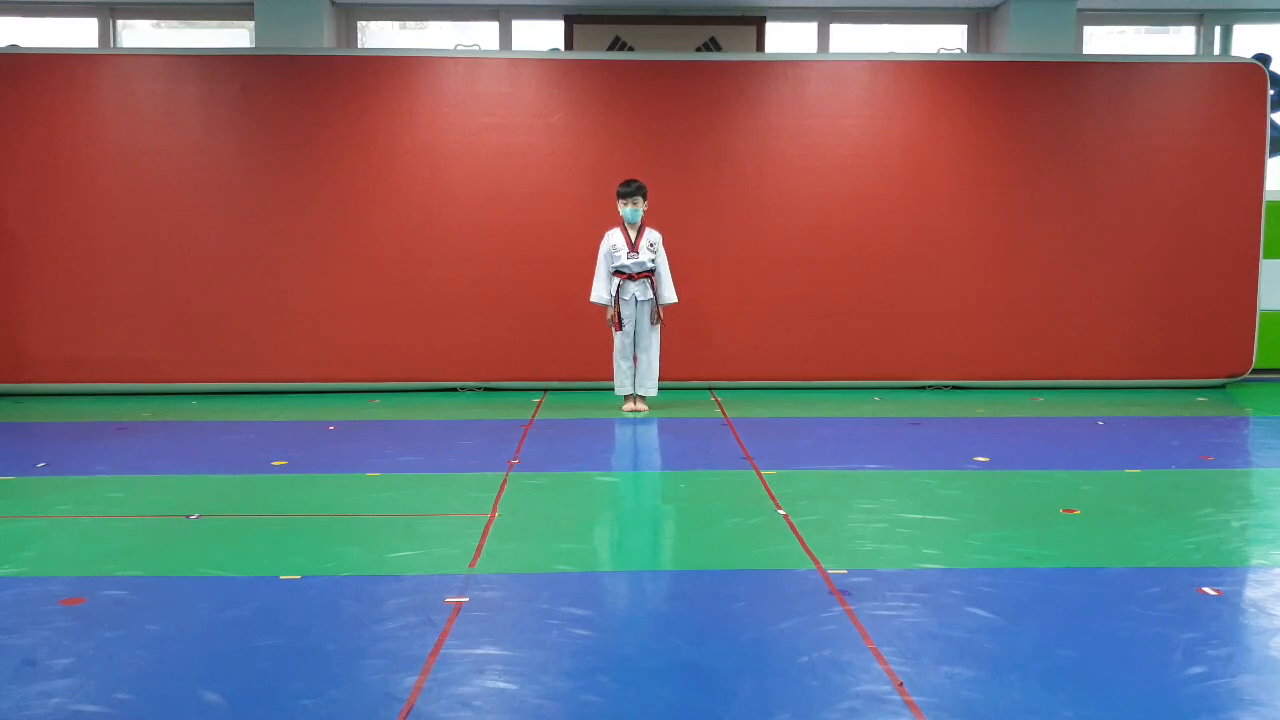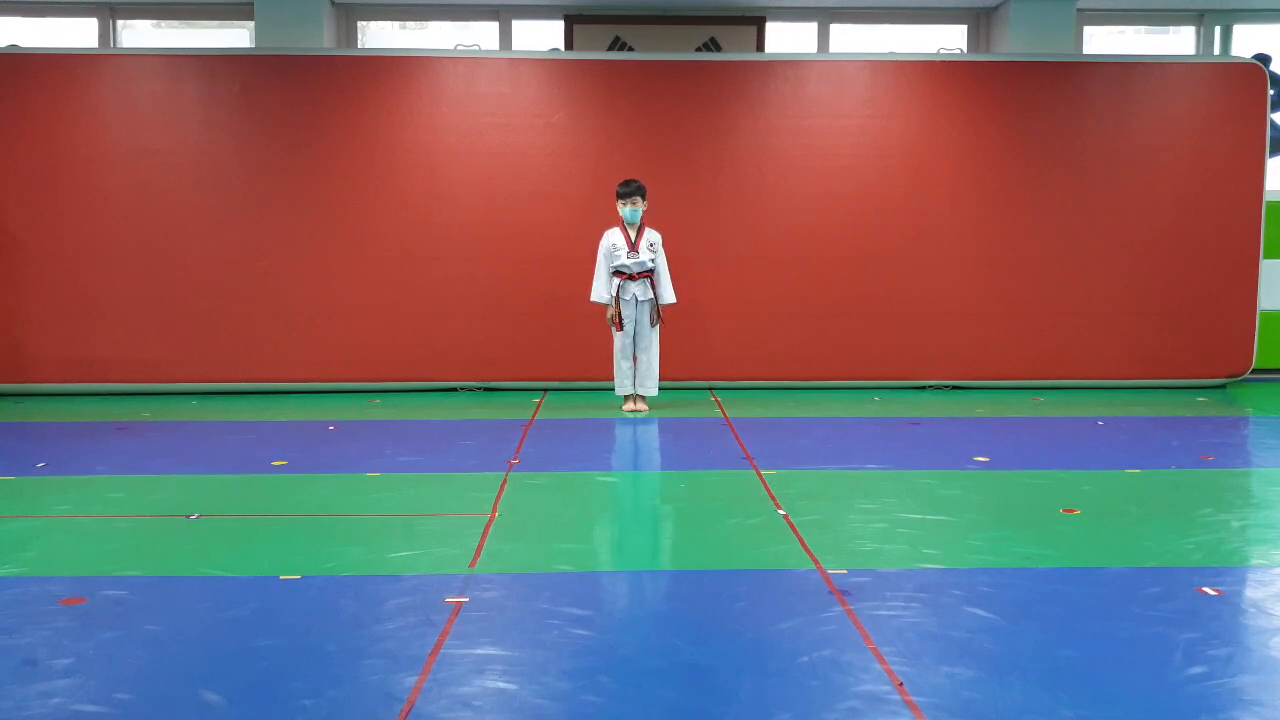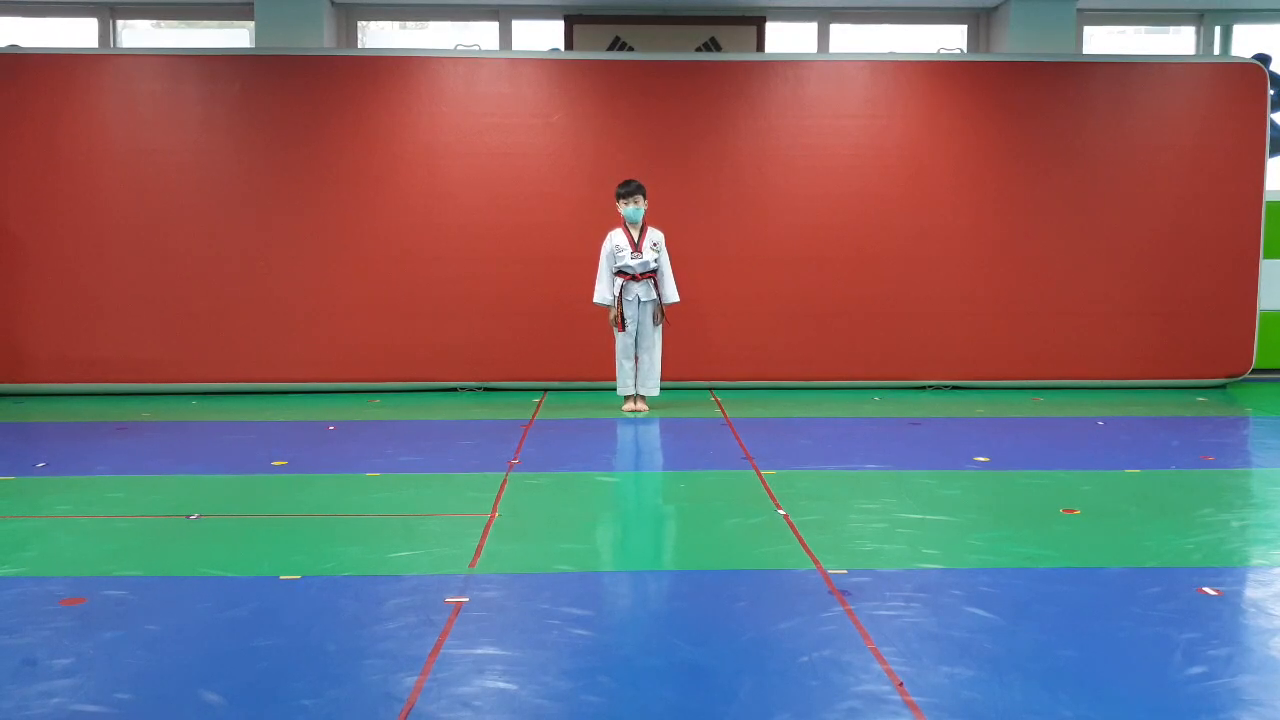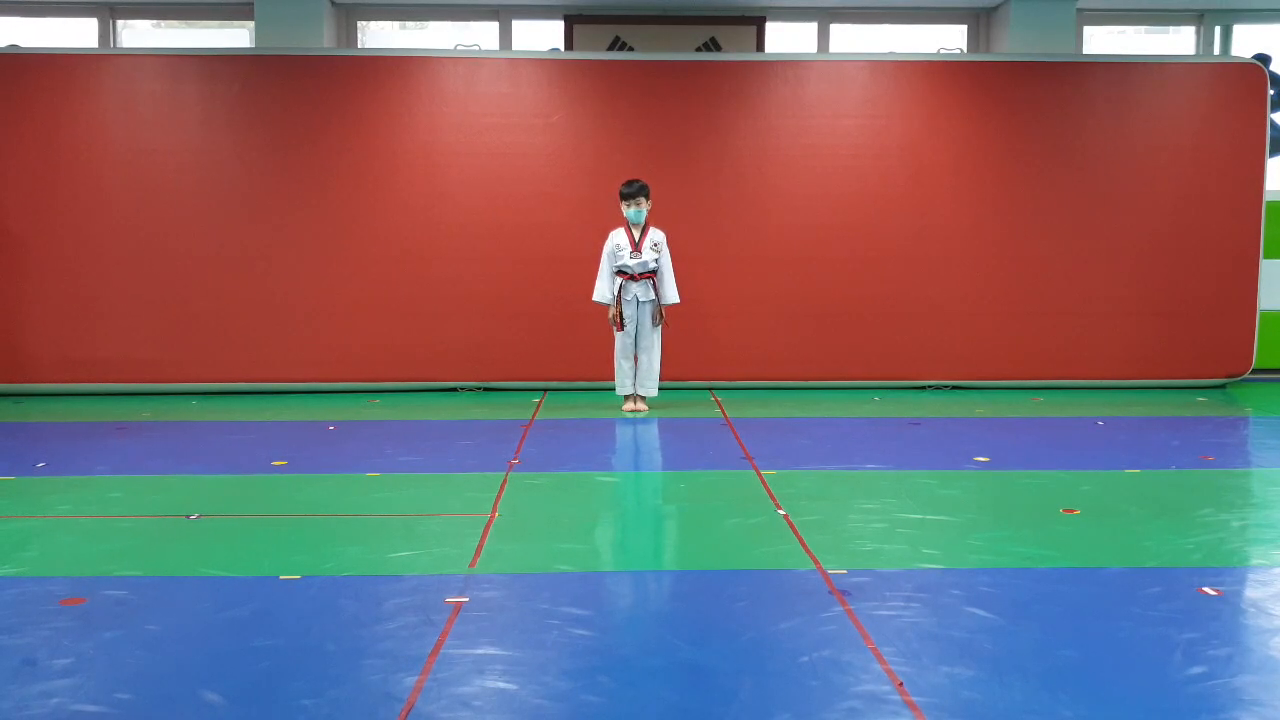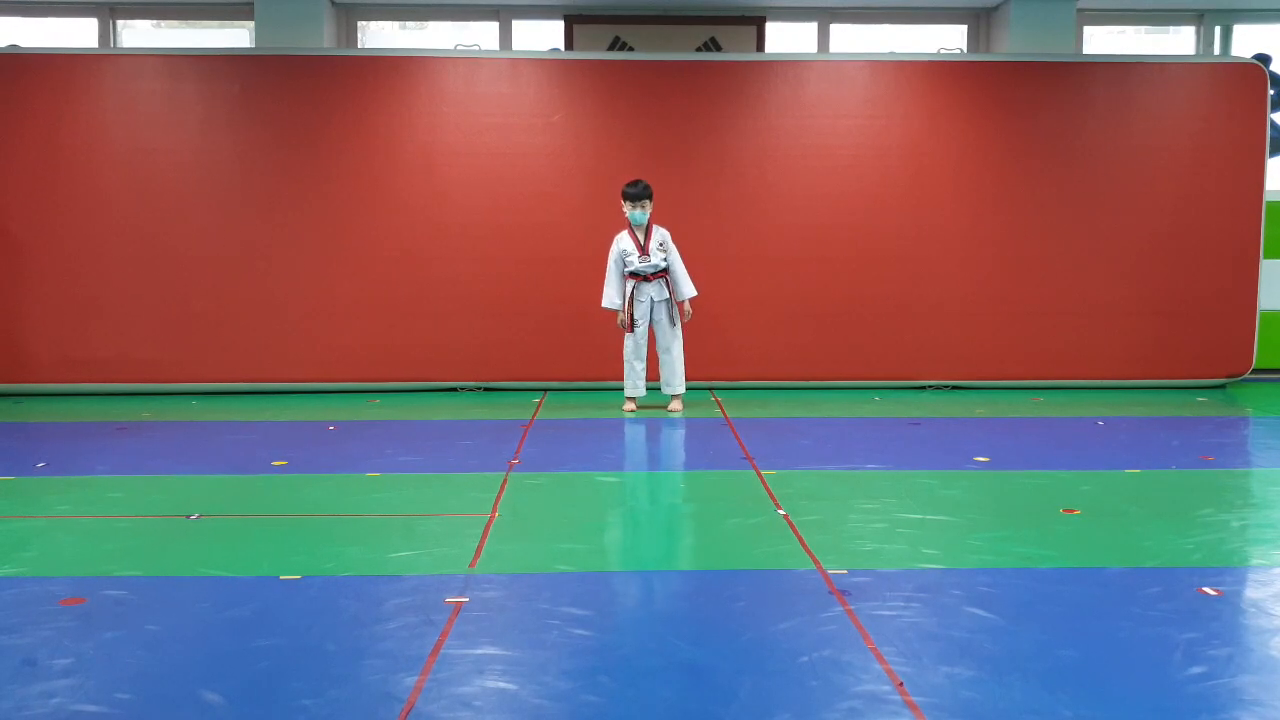
dt=1s
person 1, frame 1
left shoulder: (654, 237)
right shoulder: (610, 237)
left elbow: (662, 271)
right elbow: (603, 271)
left wrist: (661, 304)
right wrist: (608, 305)
left hip: (647, 296)
right hip: (621, 296)
left knee: (647, 346)
right knee: (623, 346)
left ankle: (642, 396)
right ankle: (628, 395)
person 1, frame 2
left shoulder: (654, 237)
right shoulder: (609, 237)
left elbow: (661, 271)
right elbow: (603, 271)
left wrist: (660, 304)
right wrist: (608, 304)
left hip: (647, 296)
right hip: (621, 296)
left knee: (647, 346)
right knee: (623, 346)
left ankle: (642, 396)
right ankle: (628, 396)
person 1, frame 3
left shoulder: (657, 237)
right shoulder: (612, 238)
left elbow: (664, 270)
right elbow: (606, 272)
left wrist: (663, 303)
right wrist: (610, 305)
left hip: (650, 296)
right hip: (624, 296)
left knee: (648, 346)
right knee: (624, 346)
left ankle: (642, 396)
right ankle: (628, 396)
person 1, frame 4
left shoulder: (658, 237)
right shoulder: (615, 237)
left elbow: (665, 271)
right elbow: (607, 271)
left wrist: (663, 304)
right wrist: (610, 304)
left hip: (649, 296)
right hip: (623, 295)
left knee: (648, 346)
right knee: (624, 346)
left ankle: (642, 396)
right ankle: (628, 395)
person 1, frame 5
left shoulder: (663, 235)
right shoulder: (620, 241)
left elbow: (676, 267)
right elbow: (615, 275)
left wrist: (685, 300)
right wrist: (618, 309)
left hip: (662, 295)
right hip: (636, 296)
left knee: (670, 344)
right knee: (634, 346)
left ankle: (676, 395)
right ankle: (631, 396)
